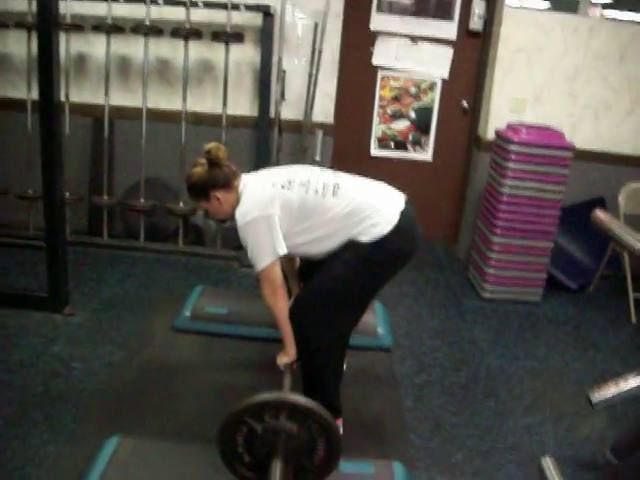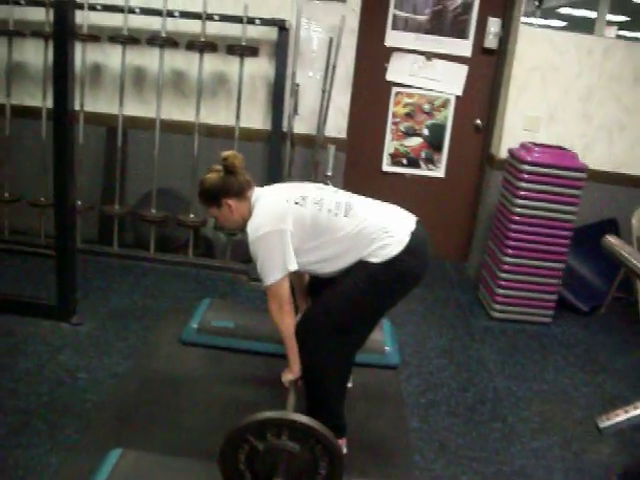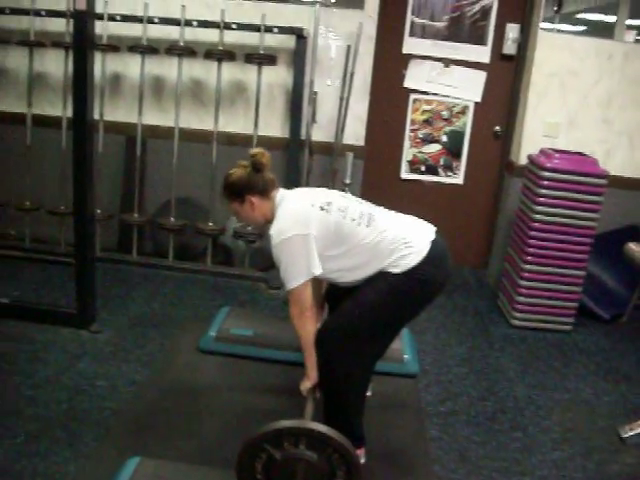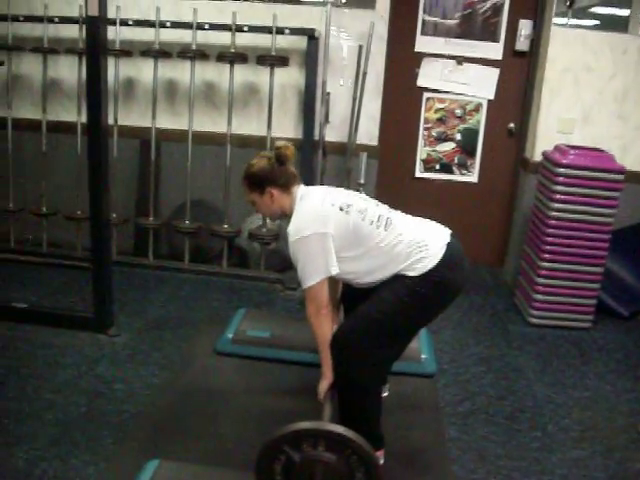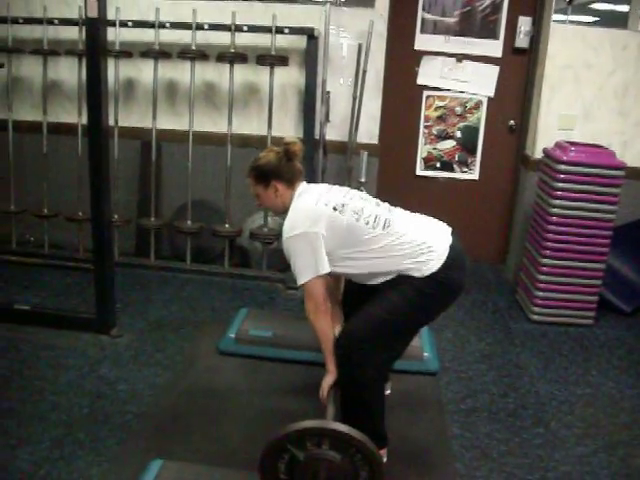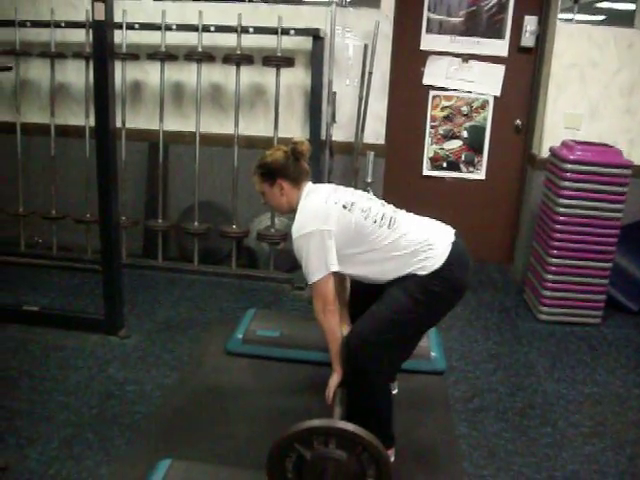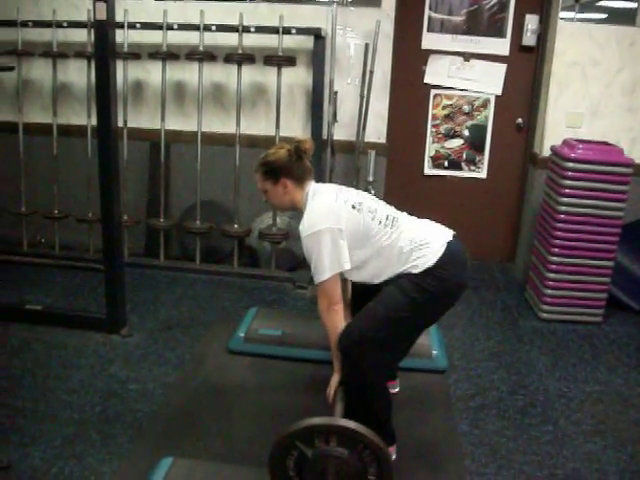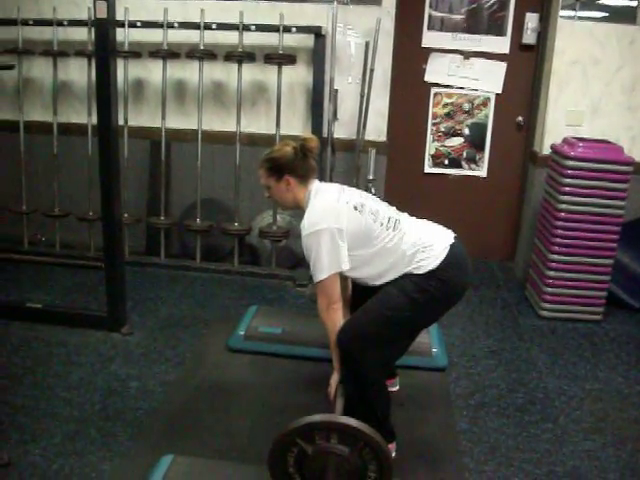
dt=0.2s
person 1, frame 1
left shoulder: (251, 213)
right shoulder: (260, 185)
left elbow: (273, 288)
right elbow: (287, 243)
left wrist: (290, 348)
right wrist: (297, 291)
left hip: (384, 235)
right hip: (389, 210)
left knee: (310, 314)
right knee: (311, 278)
right ankle: (328, 356)
person 1, frame 2
left shoulder: (263, 226)
right shoulder: (273, 199)
left elbow: (280, 304)
right elbow: (297, 262)
left wrist: (294, 365)
right wrist: (304, 308)
left hip: (396, 256)
right hip: (400, 231)
left knee: (316, 332)
right knee: (321, 294)
left ankle: (329, 434)
right ankle: (334, 371)
person 1, frame 3
left shoulder: (287, 229)
right shoulder: (297, 202)
left elbow: (301, 309)
right elbow: (318, 269)
left wrist: (312, 372)
right wrist: (321, 318)
left hip: (417, 268)
right hip: (421, 242)
left knee: (335, 342)
right knee: (339, 300)
left ankle: (347, 444)
right ankle: (353, 378)
person 1, frame 4
left shoulder: (304, 227)
right shoulder: (316, 198)
left elbow: (318, 307)
right elbow: (334, 276)
left wrist: (328, 371)
right wrist: (335, 320)
left hip: (433, 272)
right hip: (436, 245)
left knee: (352, 345)
right knee: (355, 299)
left ankle: (365, 446)
right ankle: (372, 380)
person 1, frame 5
left shoulder: (298, 226)
right shoulder: (317, 196)
left elbow: (316, 304)
right elbow: (335, 270)
left wrist: (332, 367)
right wrist: (337, 321)
left hip: (435, 271)
right hip: (436, 243)
left knee: (355, 346)
right knee: (355, 296)
left ankle: (368, 444)
right ankle: (373, 377)
person 1, frame 6
left shoulder: (308, 225)
right shoulder: (323, 196)
left elbow: (325, 304)
right elbow: (339, 271)
left wrist: (338, 366)
right wrist: (345, 321)
left hip: (439, 270)
right hip: (439, 245)
left knee: (363, 348)
right knee: (361, 297)
left ankle: (376, 444)
right ankle: (379, 375)
person 1, frame 7
left shoulder: (316, 222)
right shoulder: (326, 196)
left elbow: (330, 303)
right elbow: (341, 277)
left wrist: (339, 366)
right wrist: (346, 323)
left hip: (437, 270)
right hip: (437, 248)
left knee: (359, 345)
right knee: (362, 297)
left ankle: (377, 441)
right ankle: (383, 375)
person 1, frame 8
left shoulder: (317, 221)
right shoulder: (329, 195)
left elbow: (330, 302)
right elbow: (343, 276)
left wrist: (339, 365)
right wrist: (348, 319)
left hip: (439, 273)
right hip: (439, 249)
left knee: (356, 341)
right knee: (361, 297)
left ankle: (377, 439)
right ankle: (382, 373)
